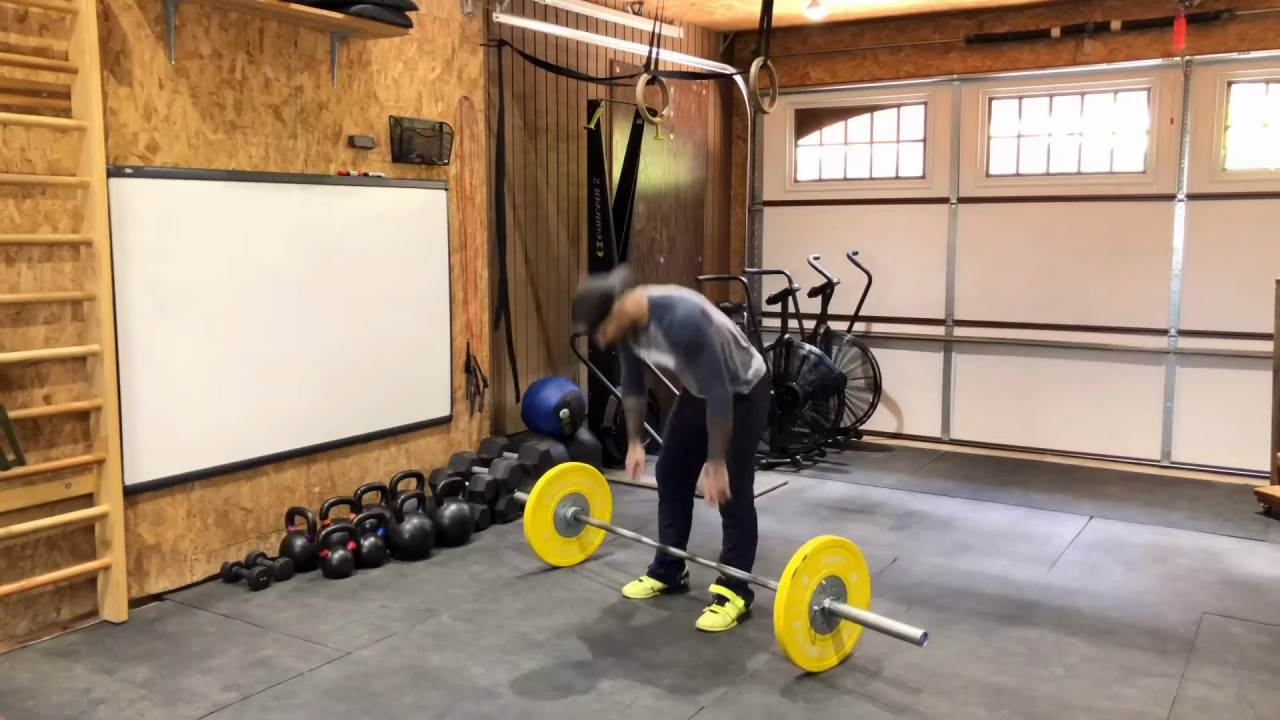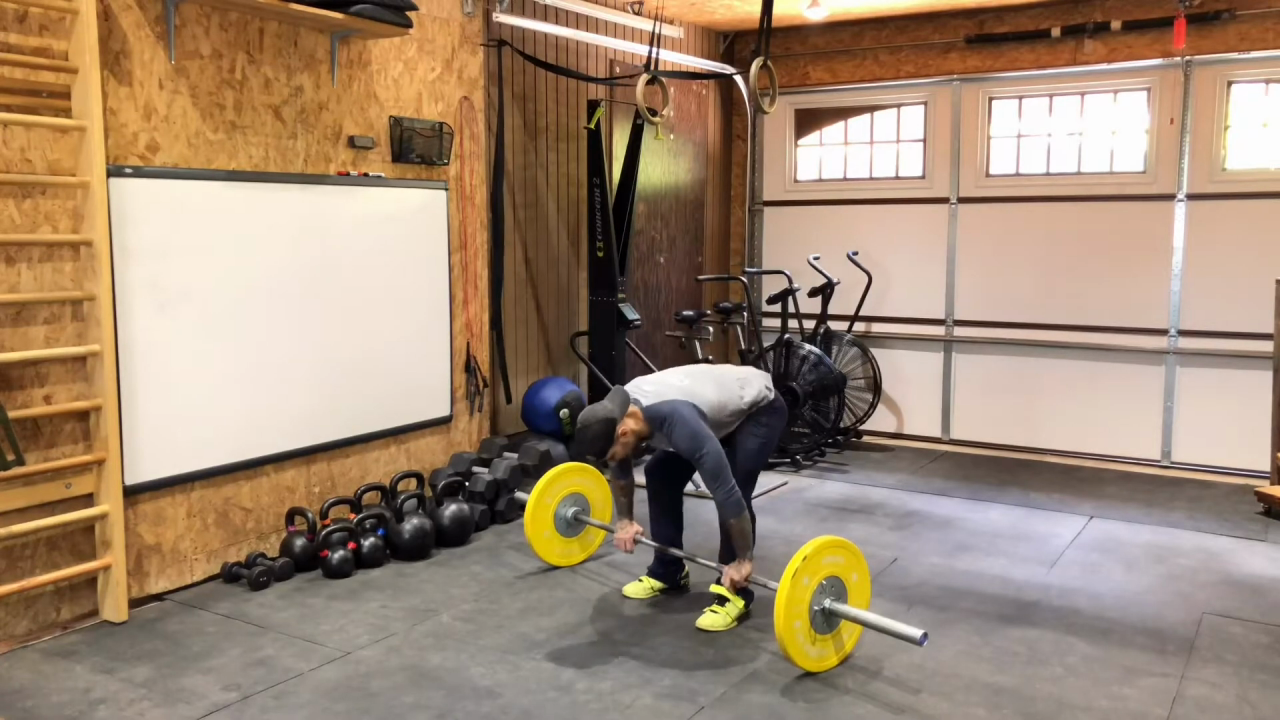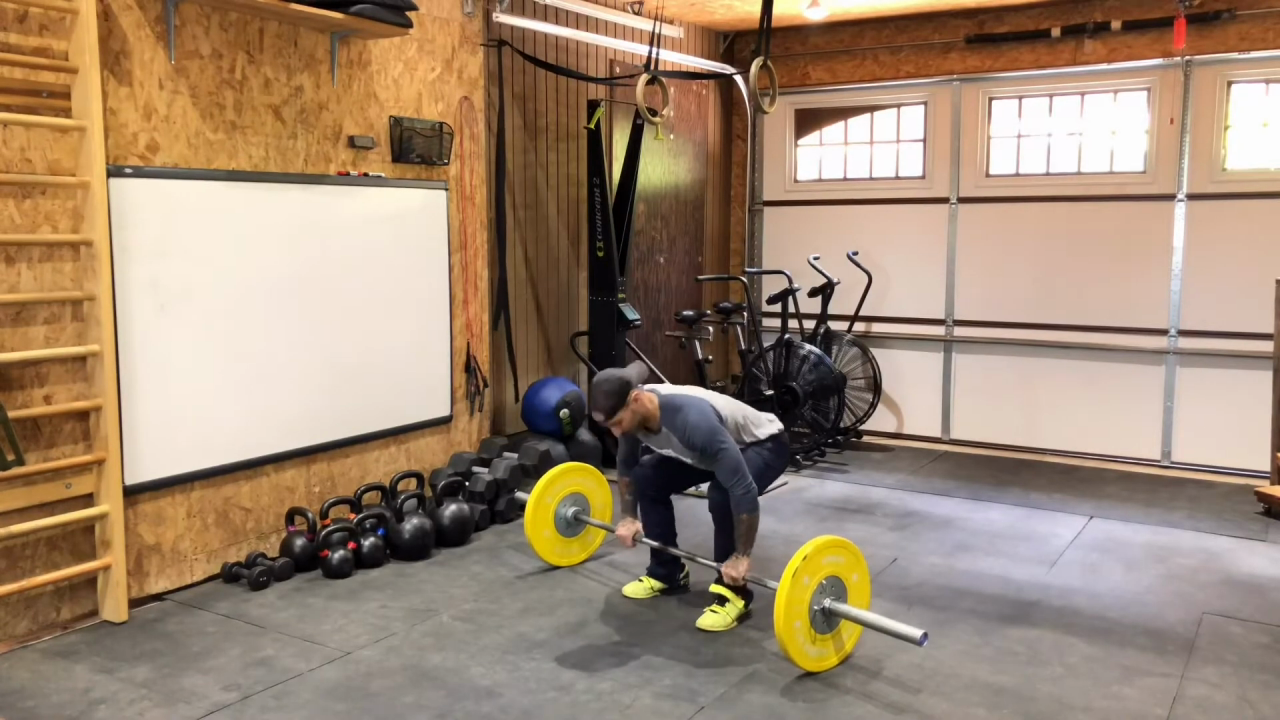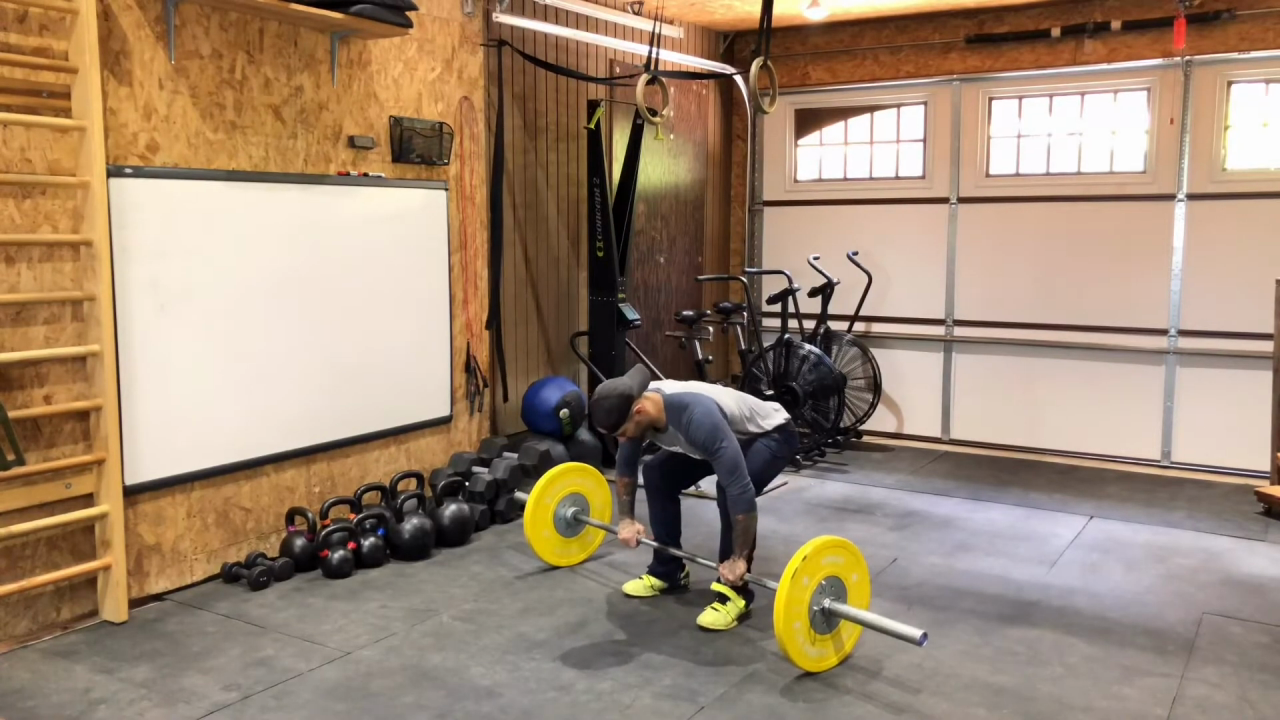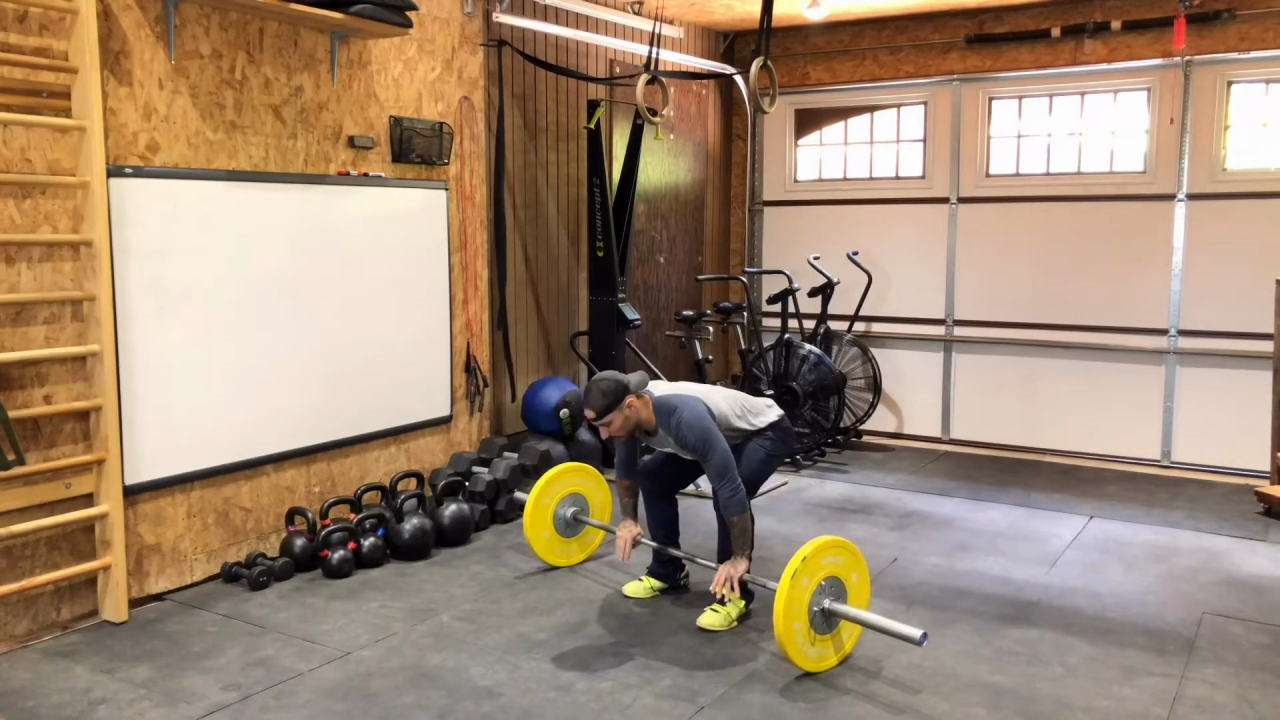
dt=1s
person 1, frame 1
left shoulder: (682, 319)
right shoulder: (628, 324)
left elbow: (719, 394)
right elbow: (632, 383)
left wrist: (716, 464)
right wrist: (635, 442)
left hip: (743, 391)
right hip: (697, 393)
left knee: (732, 492)
right knee: (669, 474)
left ankle: (734, 592)
right ankle: (667, 572)
person 1, frame 2
left shoulder: (678, 422)
right shoulder: (618, 412)
left elbow: (725, 490)
right elbow: (620, 469)
left wrist: (743, 559)
right wrist: (624, 519)
left hip: (758, 408)
right hip: (720, 403)
left knee: (735, 487)
right knee: (661, 474)
left ankle: (735, 593)
right ankle: (668, 571)
person 1, frame 3
left shoulder: (692, 419)
right shoulder: (632, 414)
left elbow: (743, 488)
right elbow: (627, 465)
left wrist: (741, 556)
right wrist: (628, 516)
left hip: (764, 445)
left knee: (721, 495)
right knee: (645, 478)
left ankle: (733, 592)
right ankle: (668, 572)
person 1, frame 4
left shoulder: (697, 417)
right shoulder: (637, 407)
left elbow: (740, 487)
right elbow: (626, 464)
left wrist: (739, 558)
right wrist: (626, 518)
left hip: (771, 434)
right hip: (729, 435)
left knee: (727, 488)
right knee: (657, 474)
left ankle: (735, 591)
right ankle: (668, 571)
person 1, frame 5
left shoulder: (685, 419)
right shoulder: (630, 412)
left elbow: (730, 489)
right elbow: (626, 468)
left wrist: (740, 557)
right wrist: (628, 519)
left hip: (767, 432)
right hip: (725, 432)
left knee: (725, 491)
right knee: (652, 475)
left ankle: (734, 592)
right ankle: (668, 571)
